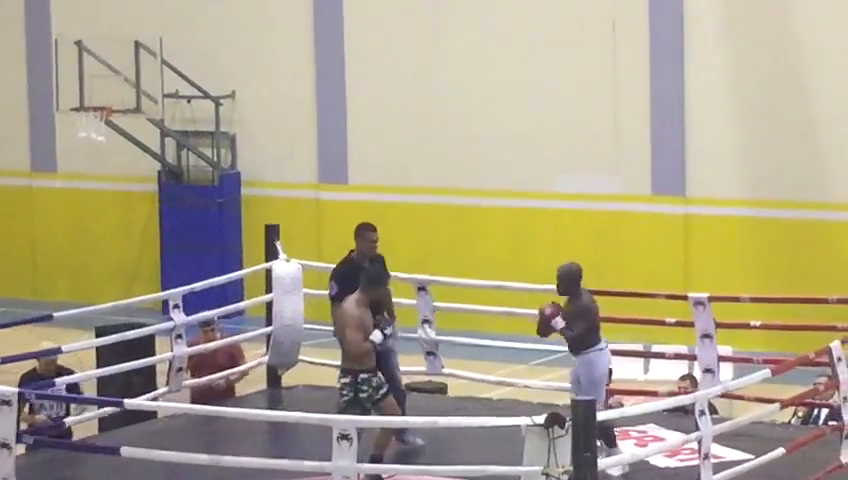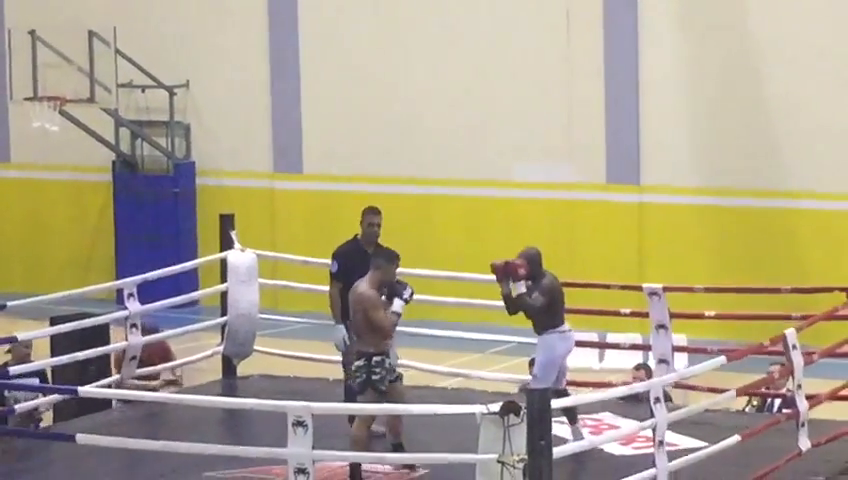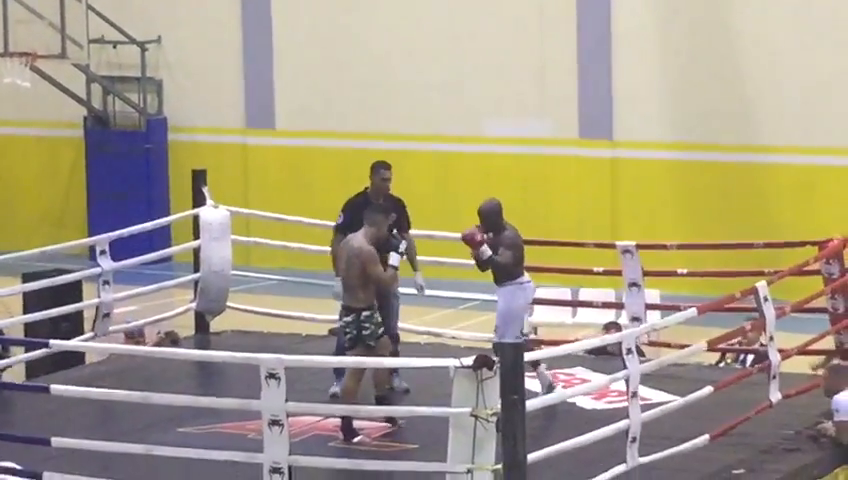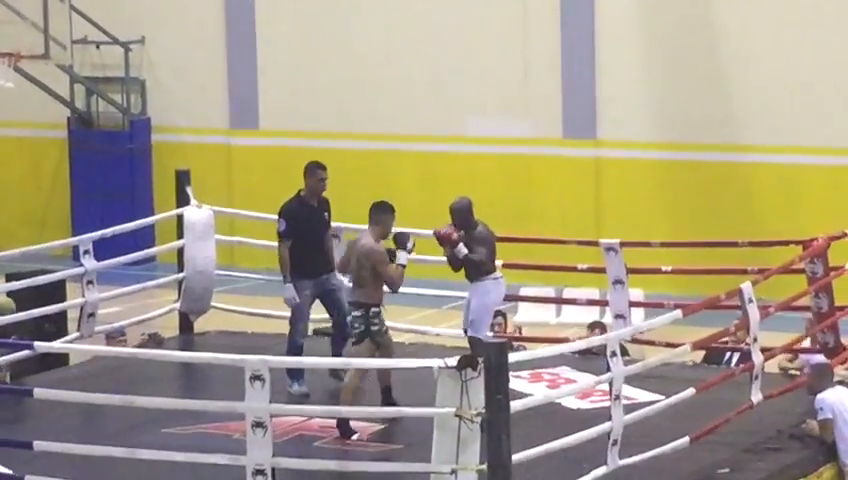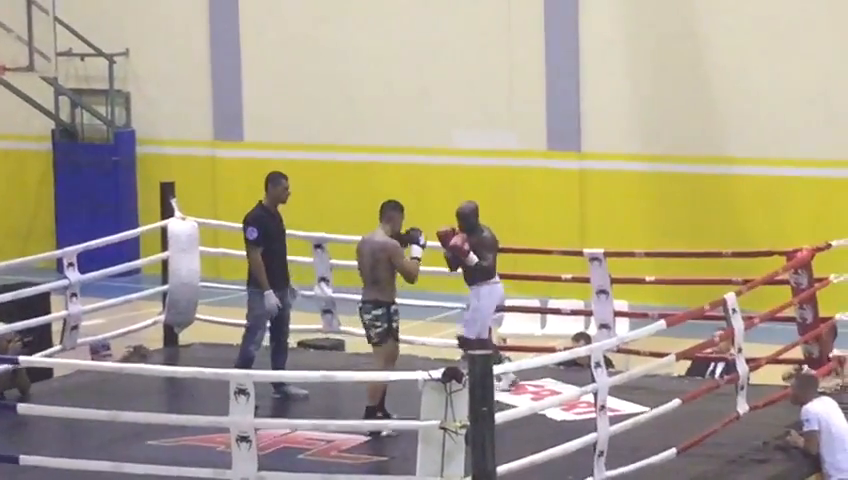
dt=1s
person 1, frame 1
left shoulder: (364, 305)
right shoulder: (351, 312)
right elbow: (355, 351)
left wrist: (379, 336)
right wrist: (380, 335)
left hip: (370, 374)
right hip: (356, 379)
left knee: (394, 416)
person 1, frame 2
left shoulder: (366, 287)
right shoulder: (367, 294)
right elbow: (387, 330)
left wrist: (391, 299)
right wrist: (400, 301)
left hip: (379, 357)
right hip: (370, 361)
left knee: (398, 402)
right knee: (365, 418)
left ankle: (398, 453)
person 1, frame 3
left shoulder: (351, 241)
right shoulder: (365, 250)
right elbow: (386, 283)
left wrist: (384, 253)
right wrist: (395, 255)
left hip: (366, 311)
right hip: (358, 315)
left knee: (385, 354)
right knee: (355, 371)
left ankle: (383, 408)
right ankle: (347, 428)
person 1, frame 4
left shoulder: (357, 242)
right shoulder: (375, 249)
left elbow: (342, 267)
right elbow: (395, 284)
right wrist: (403, 253)
left hip: (365, 308)
right hip: (366, 311)
left knee: (386, 348)
right knee: (359, 368)
left ankle: (388, 401)
right ankle: (343, 423)
person 1, frame 5
left shoulder: (364, 242)
right shoulder: (390, 244)
right elbow: (411, 276)
right wrist: (417, 247)
left hip: (367, 306)
right hip: (382, 308)
left knee: (387, 360)
right knee: (383, 366)
left ankle: (380, 410)
right ankle: (370, 419)
person 2, frame 1
left shoulder: (378, 261)
right shoulder: (342, 272)
right elbow: (336, 310)
left wrist: (392, 319)
left knee: (395, 383)
left ankle: (403, 431)
person 2, frame 2
right shoulder: (344, 253)
right elbow: (334, 290)
right wrist: (338, 326)
right hip: (351, 323)
right knee: (353, 376)
right ankle: (355, 424)
person 2, frame 3
left shoulder: (396, 205)
right shoulder: (354, 205)
left elbow: (406, 239)
right elbow: (337, 241)
left wrist: (417, 272)
right wrist: (338, 278)
left knee: (391, 329)
left ankle: (392, 374)
right ankle: (339, 379)
person 2, frame 4
left shoulder: (324, 204)
right shoulder: (290, 209)
right elbow: (283, 248)
left wrist: (334, 270)
right wrist: (287, 284)
left hip: (326, 275)
right hip: (302, 279)
left knee: (345, 319)
right knee: (299, 330)
right ankle: (295, 379)
person 2, frame 5
left shoulder: (276, 215)
right shoulder: (256, 218)
right elbow: (254, 257)
left wrist: (288, 283)
right wrist: (267, 292)
left hip: (281, 288)
right hip: (262, 291)
left knee: (281, 339)
right knee: (253, 341)
left ankle: (280, 385)
person 3, frame 1
left shoulder: (584, 304)
right shoulder: (573, 299)
left elbow: (576, 337)
right elbow: (574, 333)
left wrist: (555, 322)
right wrist: (550, 324)
left hip: (592, 358)
right hip: (584, 356)
person 3, frame 2
left shoulder: (547, 284)
right shoulder: (535, 282)
left elbow: (533, 310)
right elbow: (513, 310)
left wrist: (518, 284)
right wrist: (504, 283)
left hip: (554, 339)
right hip: (555, 338)
right knee: (558, 389)
person 3, frame 3
left shoulder: (508, 237)
right shoulder: (496, 234)
left elbow: (503, 266)
right elbow: (484, 266)
left wrist: (482, 248)
right wrist: (476, 247)
left hip: (514, 290)
right hip: (516, 288)
left knee: (502, 344)
right knee: (514, 339)
right ankle: (545, 381)
person 3, frame 4
left shoulder: (480, 233)
right shoulder: (464, 233)
left elbow: (480, 264)
right elbow: (456, 267)
left wrist: (457, 246)
right wrist: (447, 246)
left hip: (488, 286)
right hip: (479, 285)
left knee: (475, 336)
right knee: (469, 331)
person 3, frame 5
left shoulder: (485, 237)
right shoulder: (465, 235)
left elbow: (487, 270)
right elbow: (453, 266)
left wrist: (467, 255)
right wrist: (447, 246)
left hip: (487, 290)
right hip: (479, 289)
left knee: (466, 339)
right knee: (481, 340)
right ankle: (505, 376)
